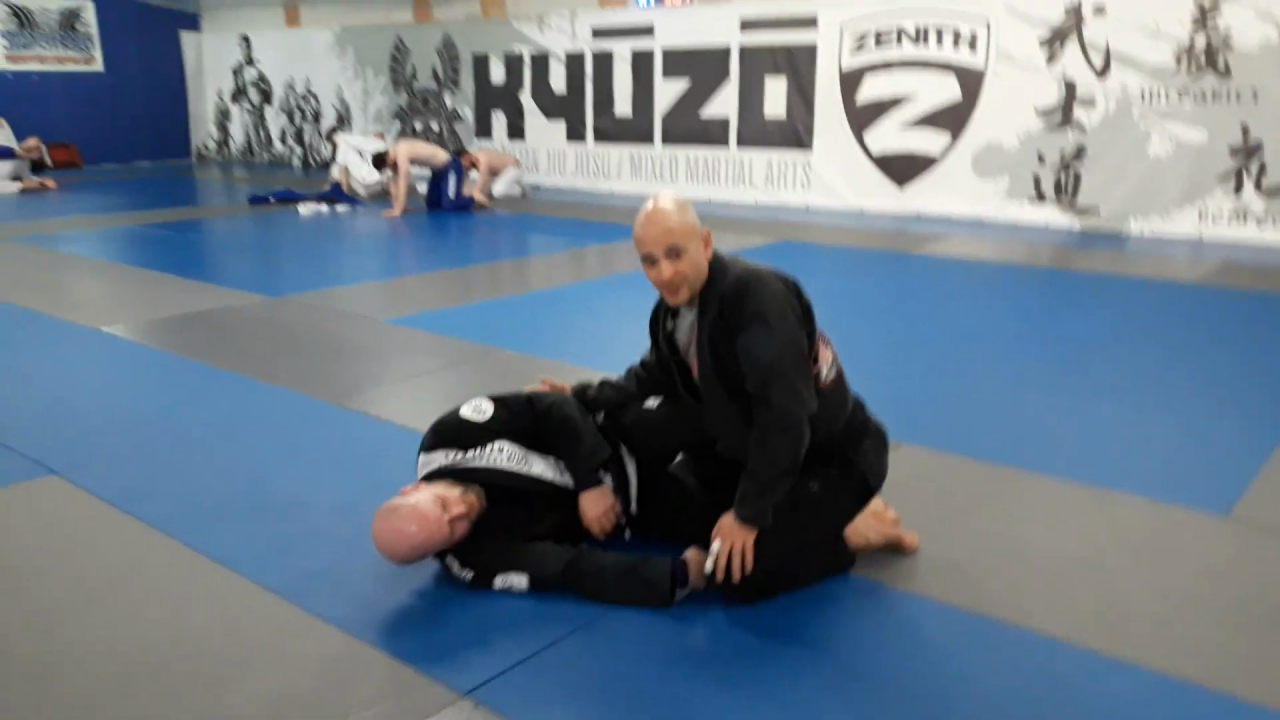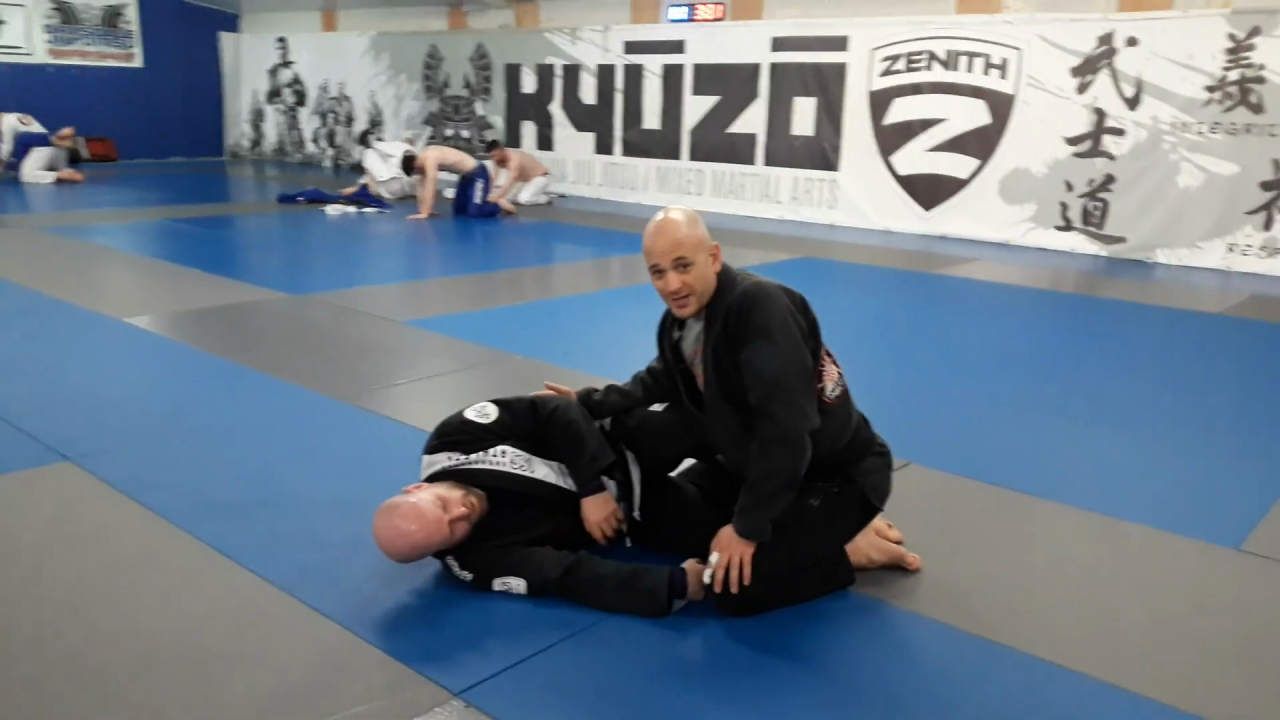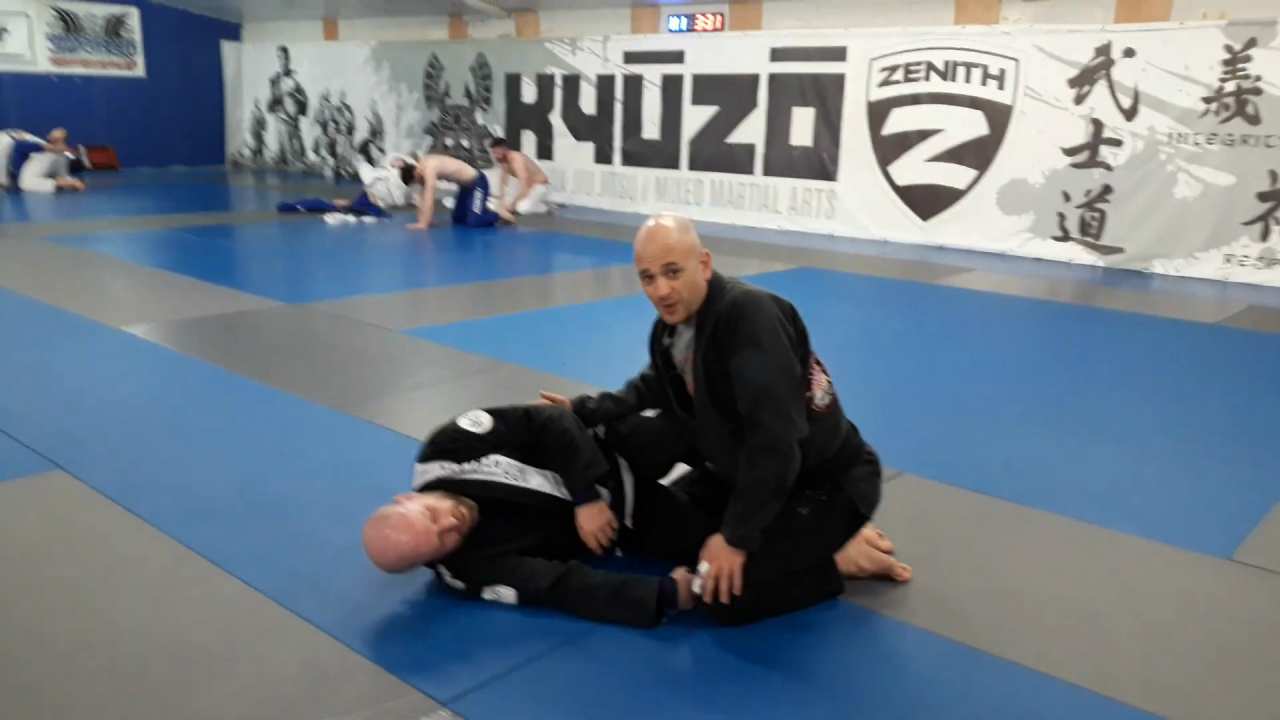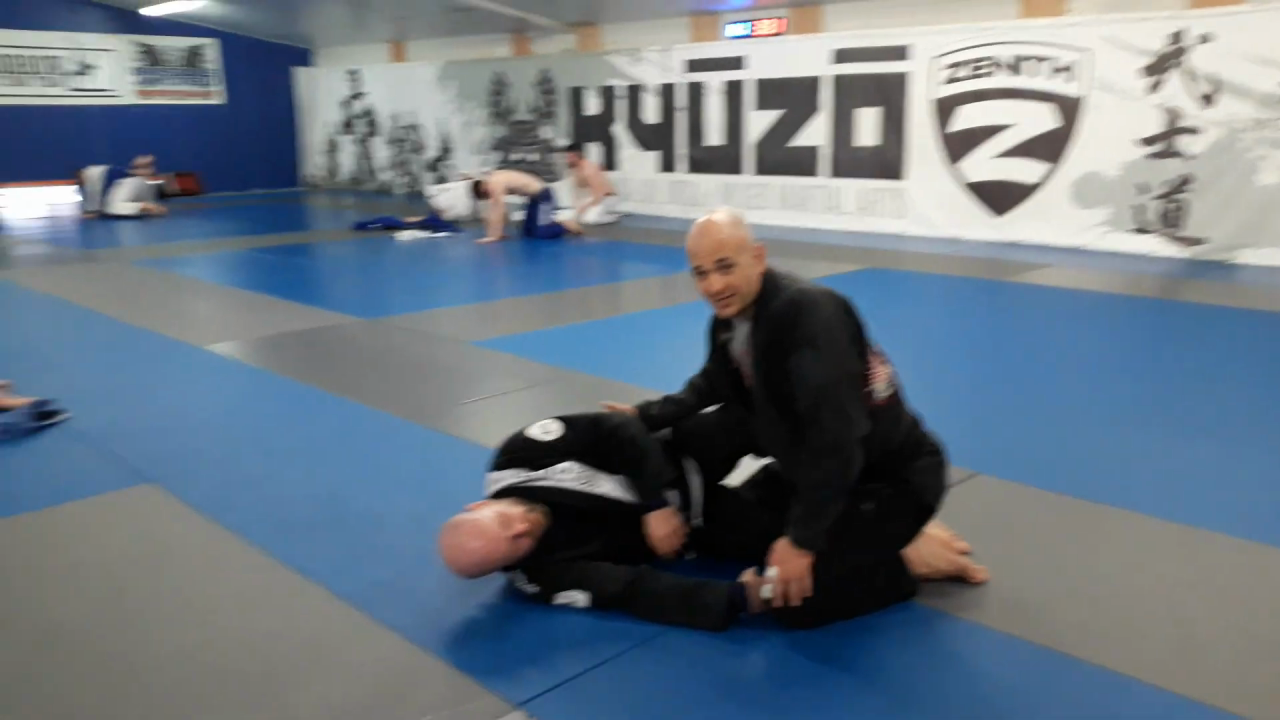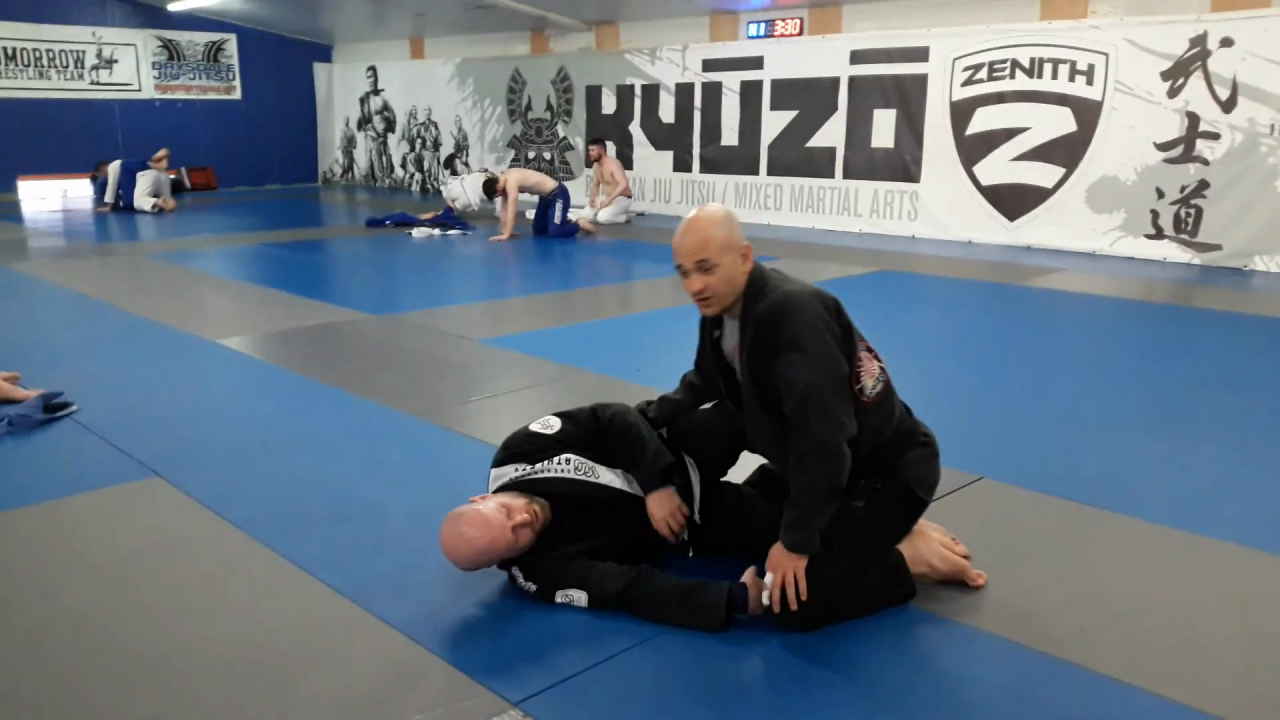
dt=0.2s
person 1, frame 1
left shoulder: (450, 434)
right shoulder: (480, 561)
left elbow: (548, 409)
right elbow: (577, 571)
left wrist: (590, 481)
right wrist: (684, 573)
person 1, frame 2
left shoulder: (454, 439)
right shoulder: (480, 566)
left elbow: (555, 412)
left wrist: (592, 487)
right wrist: (682, 585)
right hip: (610, 509)
person 1, frame 3
left shoulder: (446, 448)
right shoulder: (472, 572)
left elbow: (546, 424)
right elbow: (566, 588)
left wrist: (586, 496)
right wrist: (672, 594)
left hip: (613, 453)
right hip: (622, 521)
person 1, frame 4
left shoulder: (515, 457)
right shoulder: (543, 579)
left elbow: (606, 429)
left wrist: (657, 504)
right wrist: (743, 597)
left hip: (671, 462)
right hip: (690, 522)
right ankle: (909, 559)
person 1, frame 5
left shoulder: (519, 452)
right shoulder: (545, 573)
left elbow: (612, 420)
right elbow: (634, 592)
left wrist: (659, 485)
right wrist: (739, 600)
left hip: (673, 458)
right hip: (694, 520)
right ankle: (900, 558)
person 2, frame 1
left shoulder: (755, 295)
right shoulder: (672, 309)
left elbow: (783, 416)
right elbow: (657, 375)
left wrist: (748, 513)
right wrist: (582, 398)
left hip: (832, 456)
right hip: (752, 448)
left knee: (741, 576)
left ankle: (854, 530)
person 2, frame 2
left shoulder: (761, 309)
right shoulder: (680, 318)
left elbow: (785, 431)
right elbow: (662, 382)
left wrist: (748, 527)
right wrist: (589, 402)
left hip: (837, 473)
right hip: (758, 465)
left knee: (739, 588)
right knee: (677, 517)
left ankle: (854, 547)
person 2, frame 3
left shoulder: (750, 317)
right shoulder: (671, 326)
left elbow: (774, 440)
right elbow: (655, 390)
left wrist: (737, 536)
right wrist: (583, 411)
left hip: (827, 482)
right hip: (753, 474)
left knee: (730, 596)
left ankle: (842, 558)
person 2, frame 4
left shoulder: (805, 313)
right shoulder: (727, 315)
left elbow: (833, 436)
right elbow: (711, 386)
left wrist: (803, 537)
right wrist: (645, 417)
left hip: (891, 474)
right hip: (820, 468)
left knee: (797, 596)
right ankle: (875, 533)
person 2, frame 5
left shoulder: (791, 313)
right shoulder: (718, 310)
left elbow: (823, 437)
right elbow: (705, 382)
left wrist: (797, 541)
right wrist: (646, 417)
left hip: (887, 468)
right hip: (819, 462)
left knee: (801, 602)
right ankle: (876, 530)
